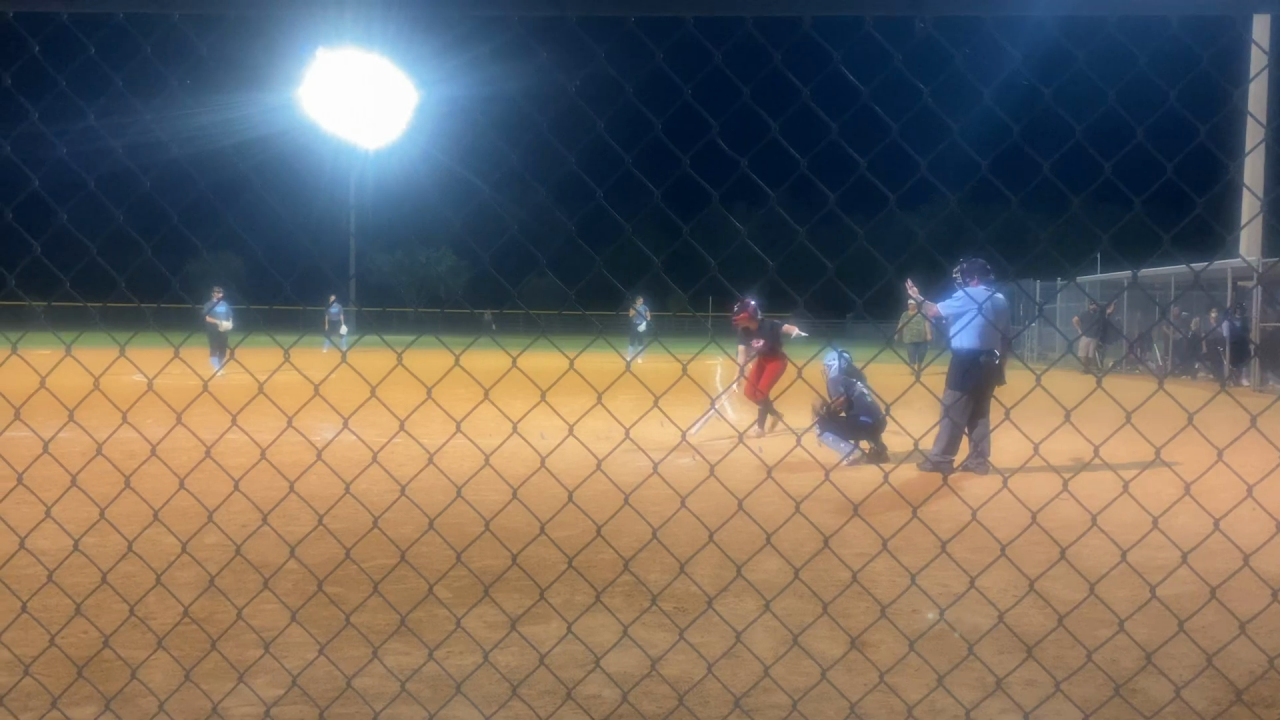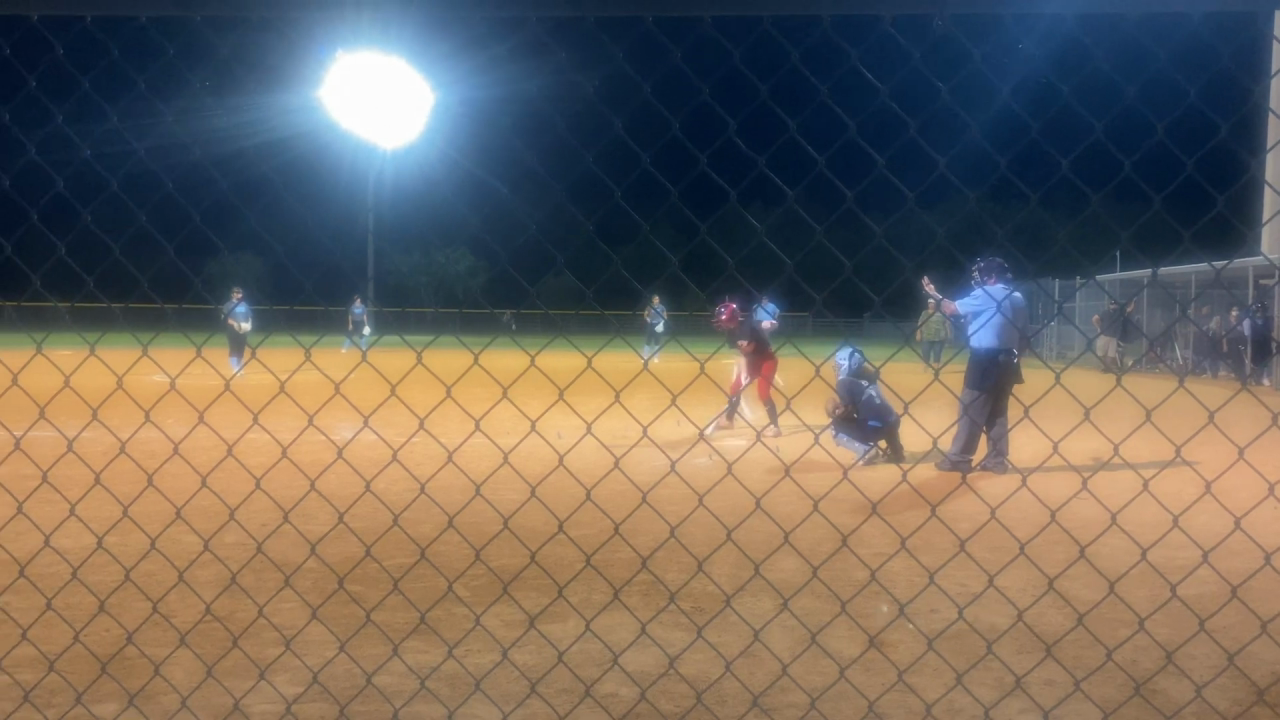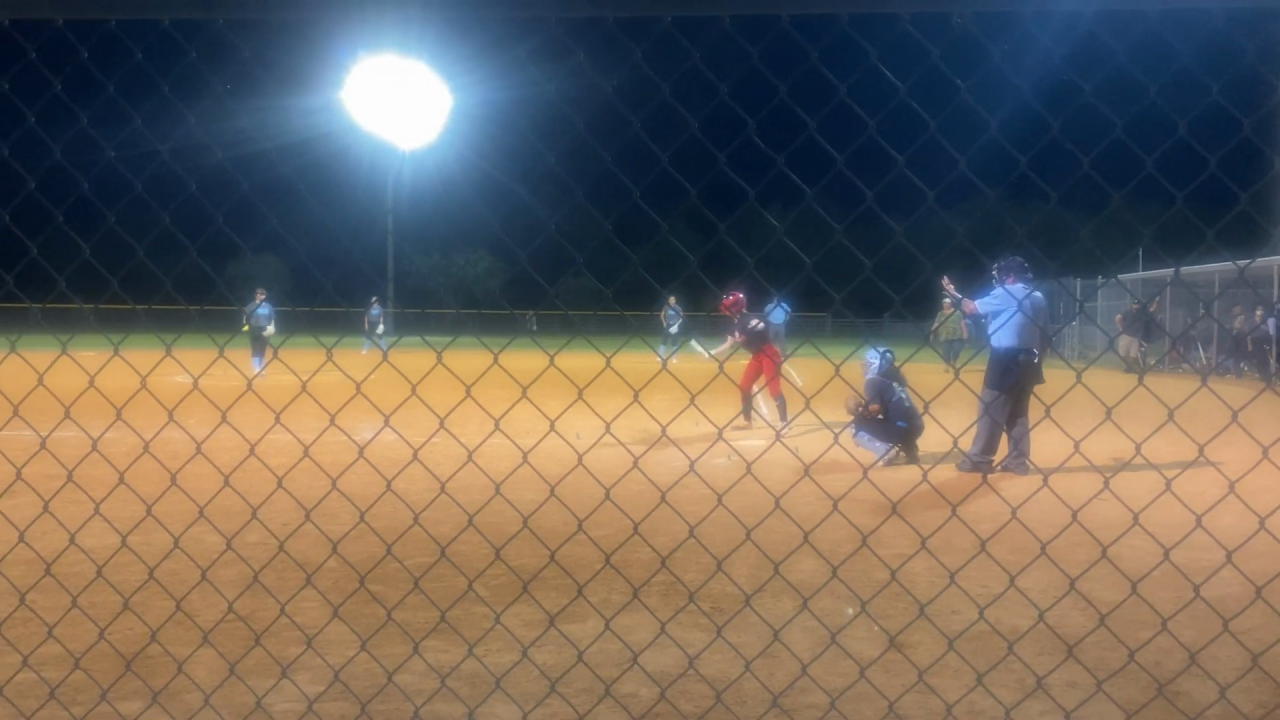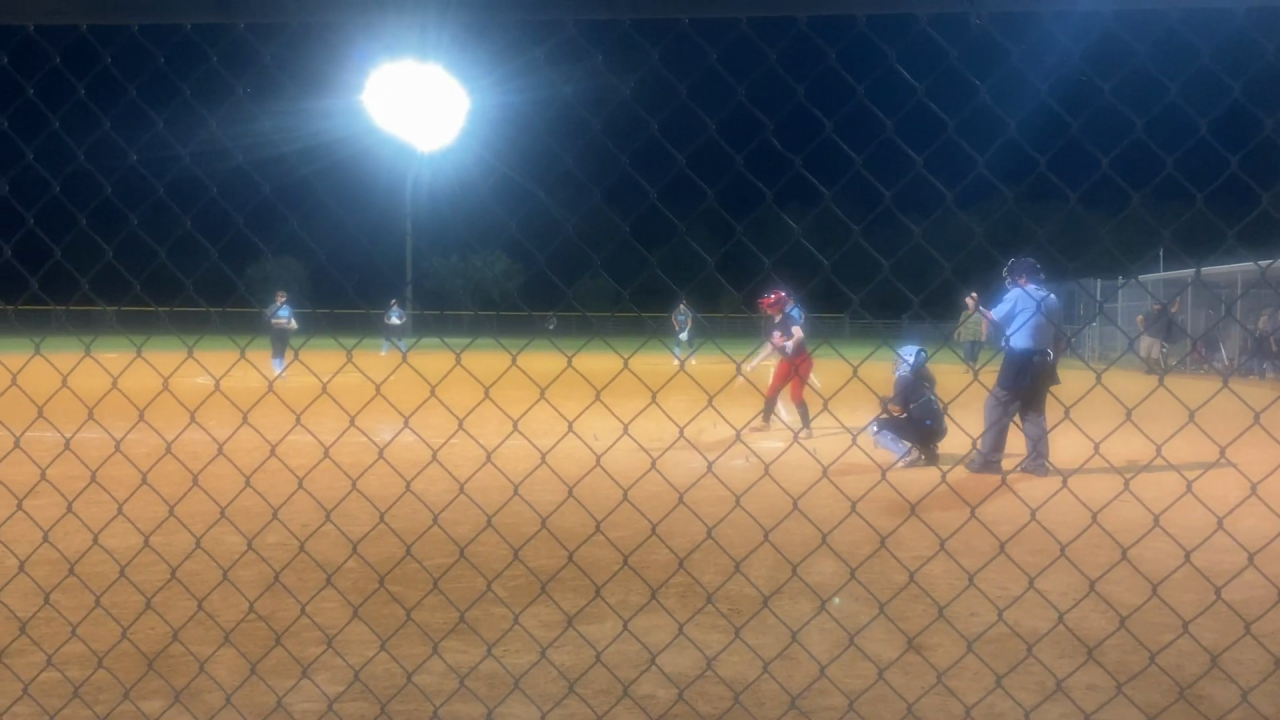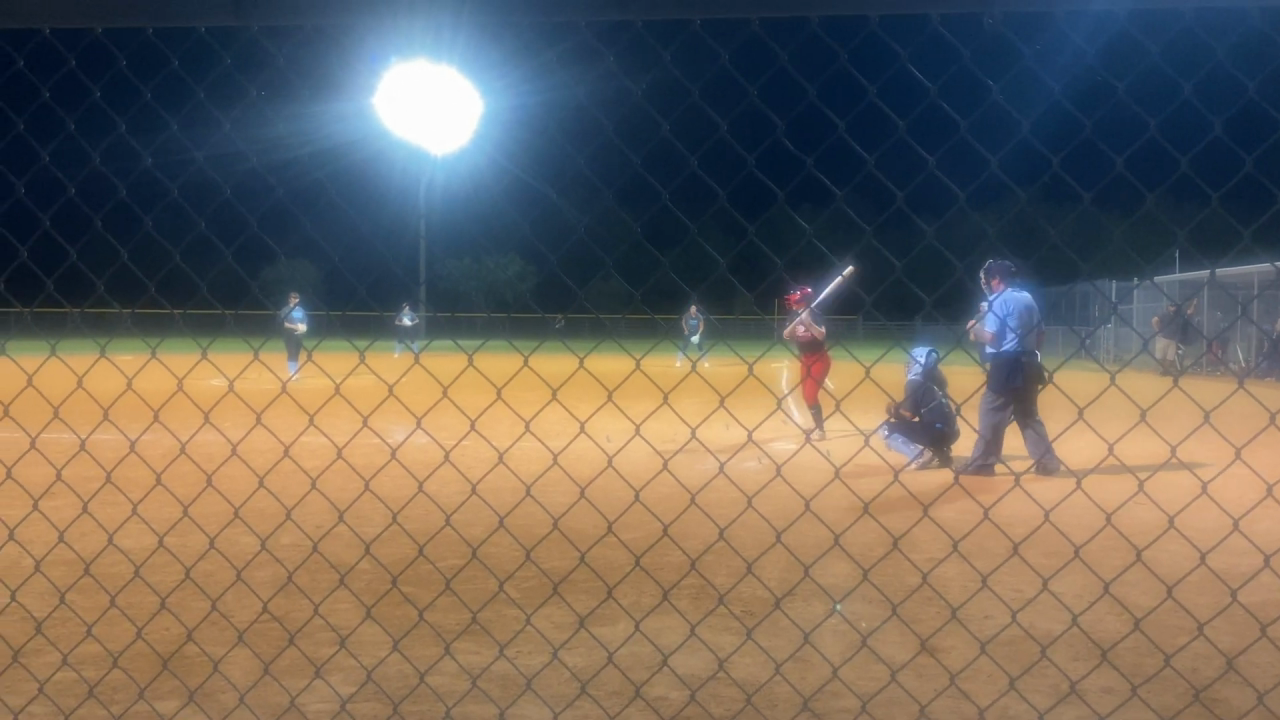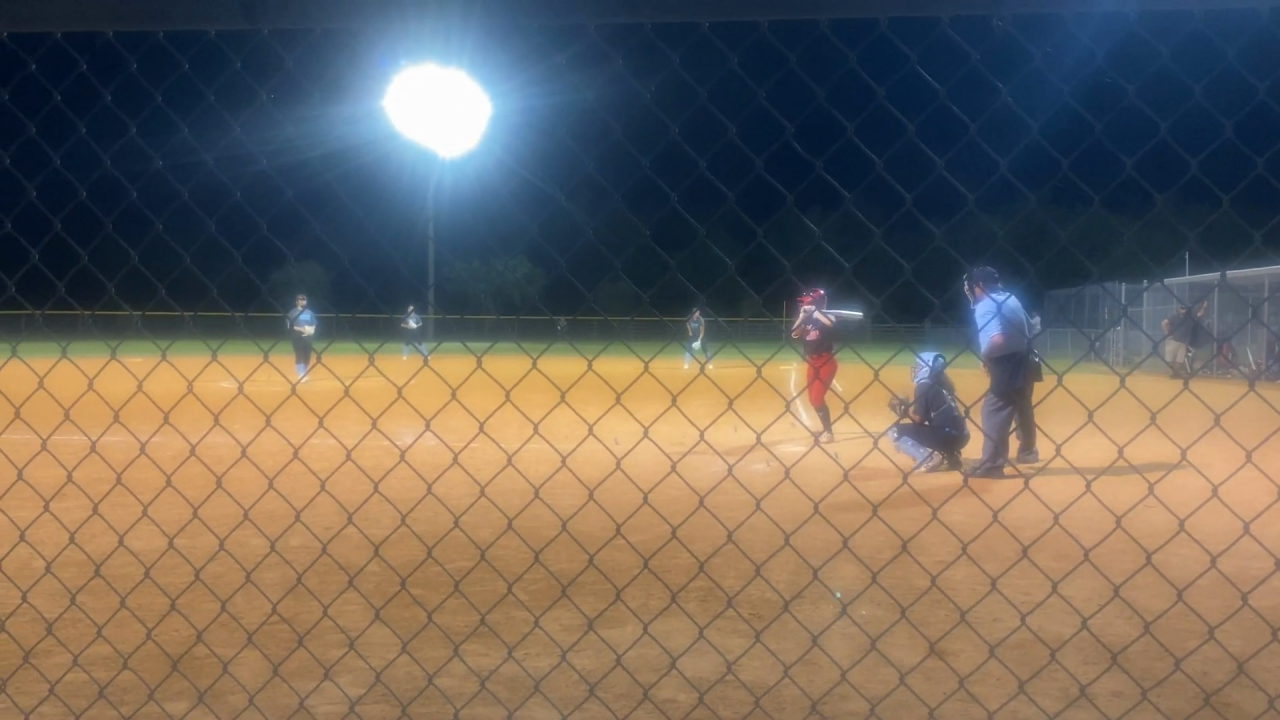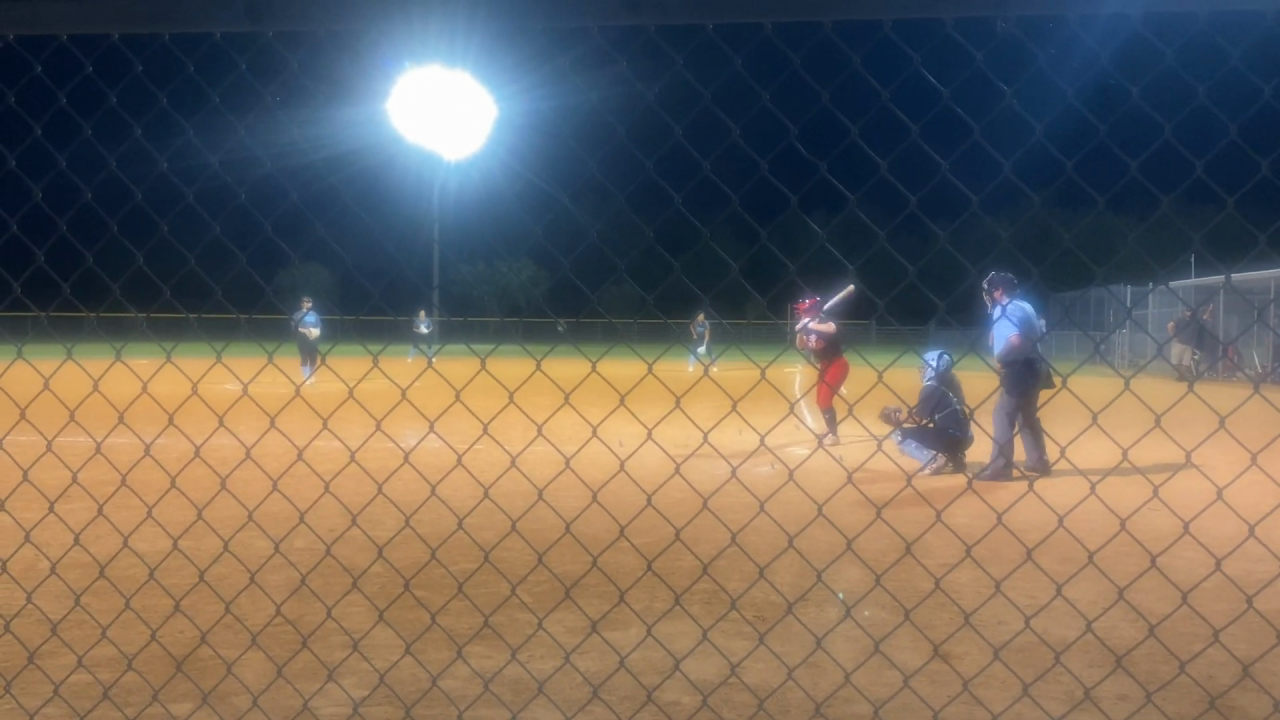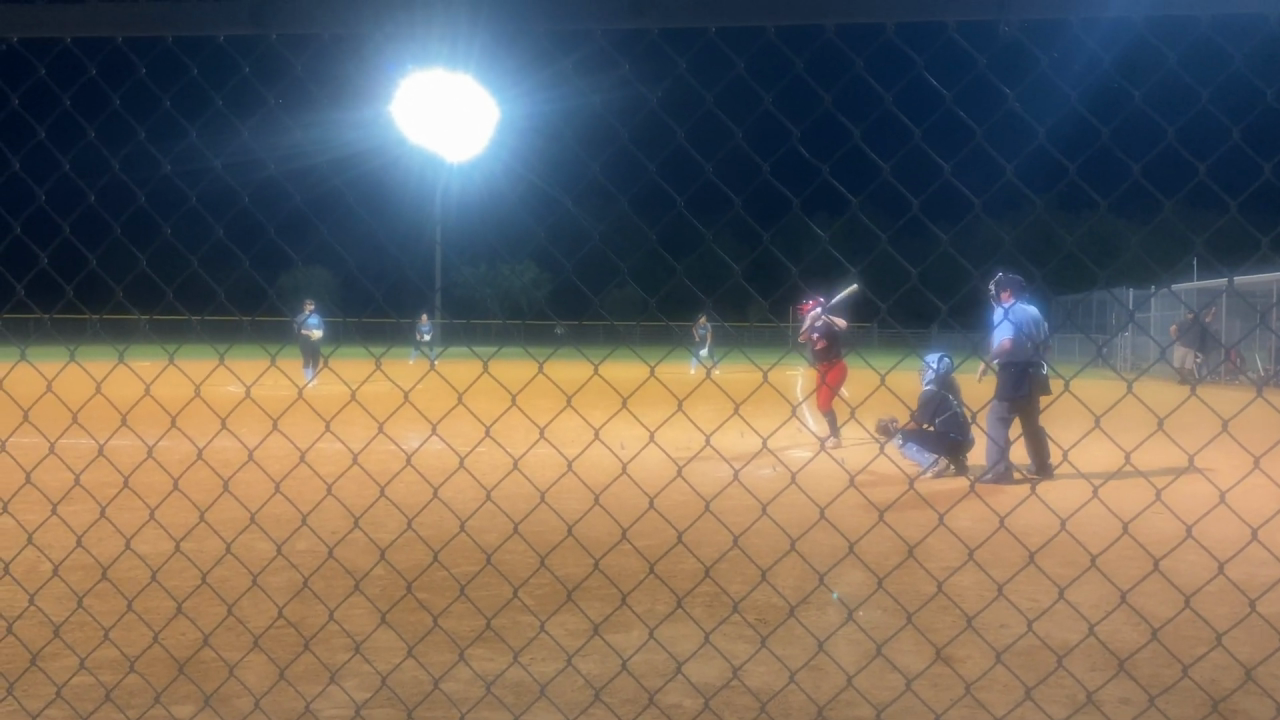
dt=0.5s
person 1, frame 1
left shoulder: (968, 295)
right shoulder: (1000, 300)
left elbow: (934, 311)
right elbow: (1006, 338)
left wrist: (917, 297)
right wrist: (1000, 365)
left hip: (967, 362)
right hip: (989, 362)
left knee: (953, 411)
right knee: (979, 413)
left ankle: (940, 459)
right ankle: (978, 460)
person 1, frame 2
left shoulder: (986, 294)
right shoulder: (1019, 299)
left elbow: (951, 309)
right elbow: (1024, 336)
left wrist: (934, 294)
right wrist: (1015, 361)
left hip: (985, 361)
right hip: (1007, 361)
left knee: (971, 410)
right knee: (998, 412)
left ankle: (959, 458)
right ankle: (997, 459)
person 1, frame 3
left shoulder: (1005, 293)
right shoulder: (1039, 298)
left elbow: (971, 308)
right elbow: (1045, 336)
left wrist: (953, 293)
right wrist: (1037, 362)
left hip: (1006, 360)
right hip: (1028, 361)
left knee: (991, 409)
right knee: (1018, 412)
left ankle: (980, 459)
right ankle: (1018, 460)
person 1, frame 4
left shoulder: (1018, 295)
right shoulder: (1052, 299)
left elbow: (992, 318)
right elbow: (1060, 338)
left wrist: (975, 306)
right wrist: (1052, 363)
left hip: (1019, 362)
right hip: (1043, 362)
left knee: (997, 407)
right knee: (1035, 413)
left ankle: (988, 459)
right ankle: (1037, 461)
person 1, frame 5
left shoulder: (998, 300)
right shoulder: (1028, 298)
left elbow: (990, 337)
right elbow: (1040, 333)
left wrist: (976, 328)
left hip: (1007, 365)
right hip: (1029, 362)
left knee: (992, 412)
right knee: (1028, 414)
left ankle: (983, 462)
right ankle: (1047, 460)
person 1, frame 6
left shoulder: (985, 306)
right shoulder: (1012, 299)
left elbow: (997, 340)
right elbow: (1028, 329)
left wrist: (985, 357)
left hip: (1007, 367)
right hip: (1026, 363)
left knee: (994, 414)
right knee: (1023, 410)
left ankle: (992, 465)
right ankle: (1027, 451)
person 1, frame 7
left shoulder: (1004, 309)
right shoulder: (1027, 307)
left elbow: (1014, 340)
right elbow: (1037, 338)
left wrist: (999, 358)
left hip: (1019, 371)
right hip: (1033, 369)
left knee: (1004, 416)
right knee: (1028, 416)
left ankle: (1000, 466)
right ankle: (1039, 462)
person 1, frame 8
left shoulder: (1004, 311)
right shoulder: (1035, 312)
left elbow: (1006, 344)
right elbow: (1045, 344)
left wrist: (986, 362)
left hip: (1014, 374)
right hip: (1034, 373)
left knee: (997, 419)
right knee: (1031, 421)
left ankle: (999, 470)
right ankle: (1042, 466)
